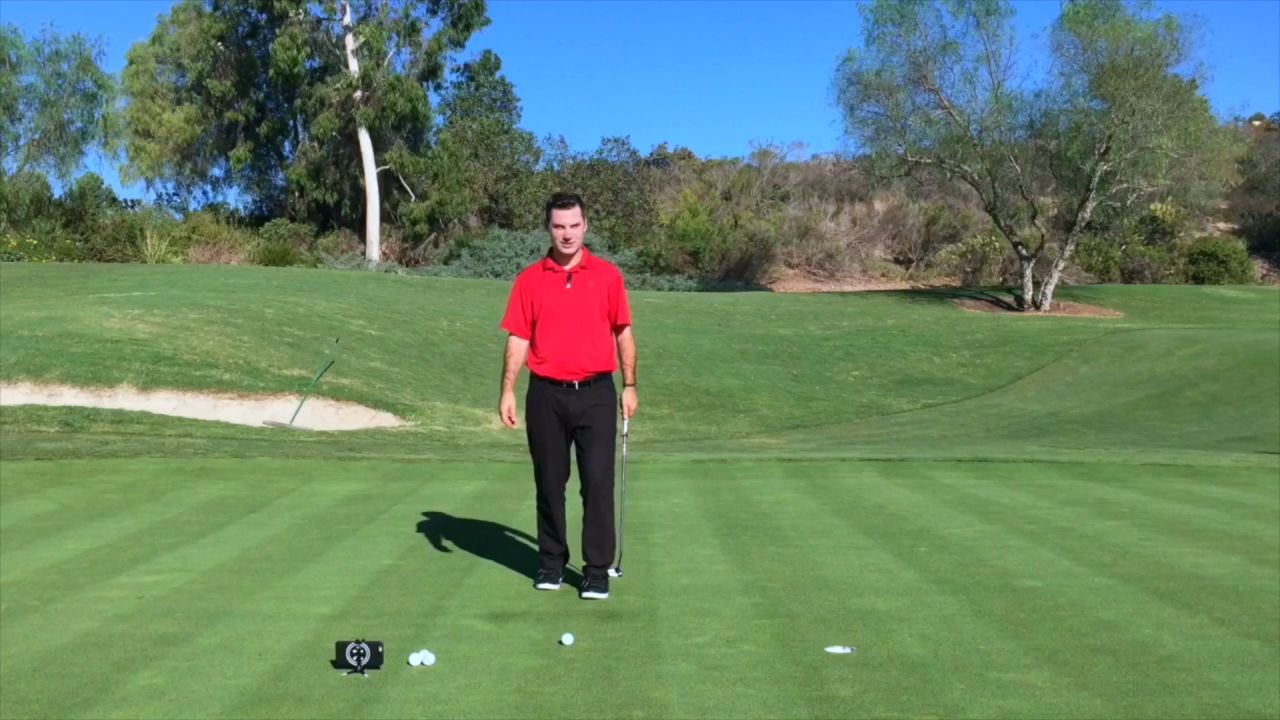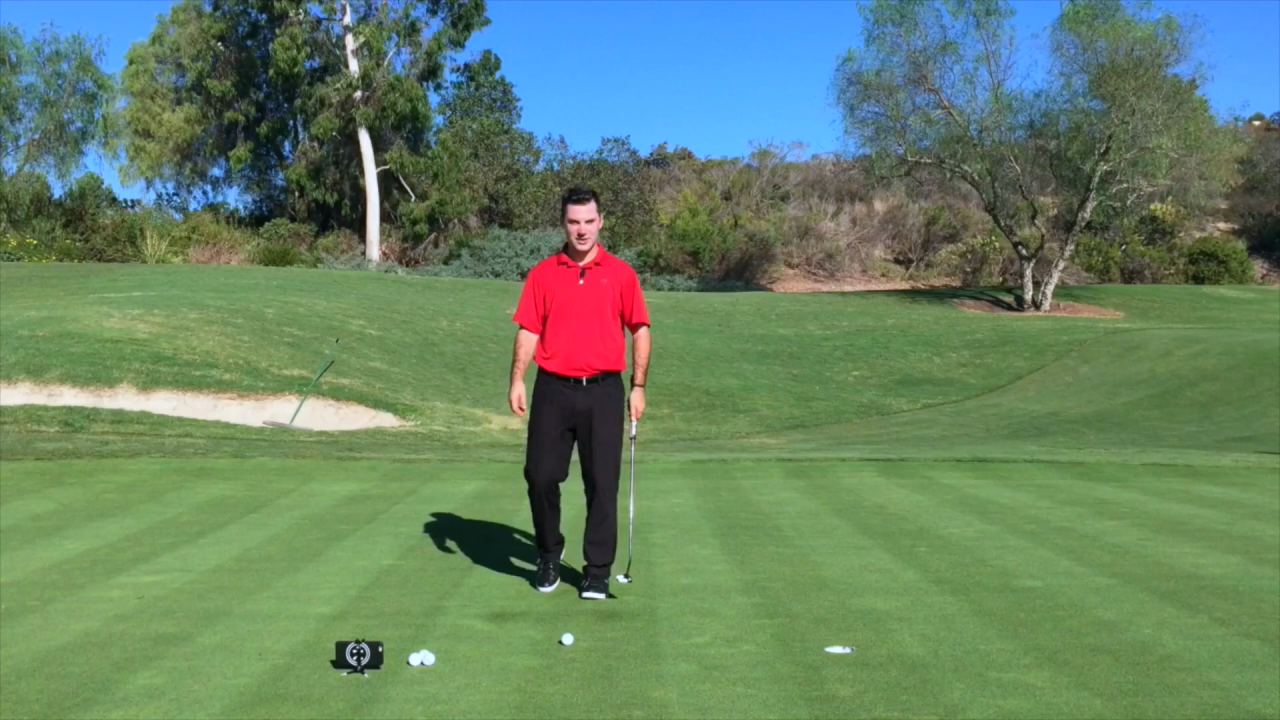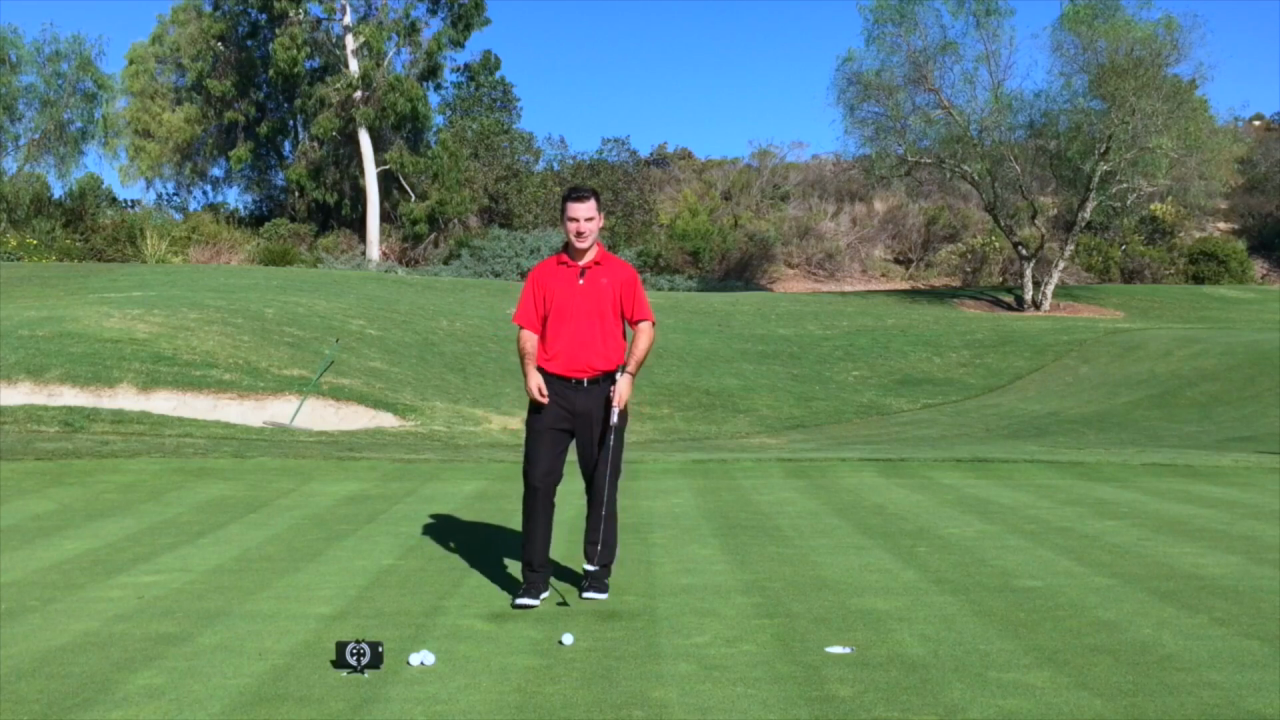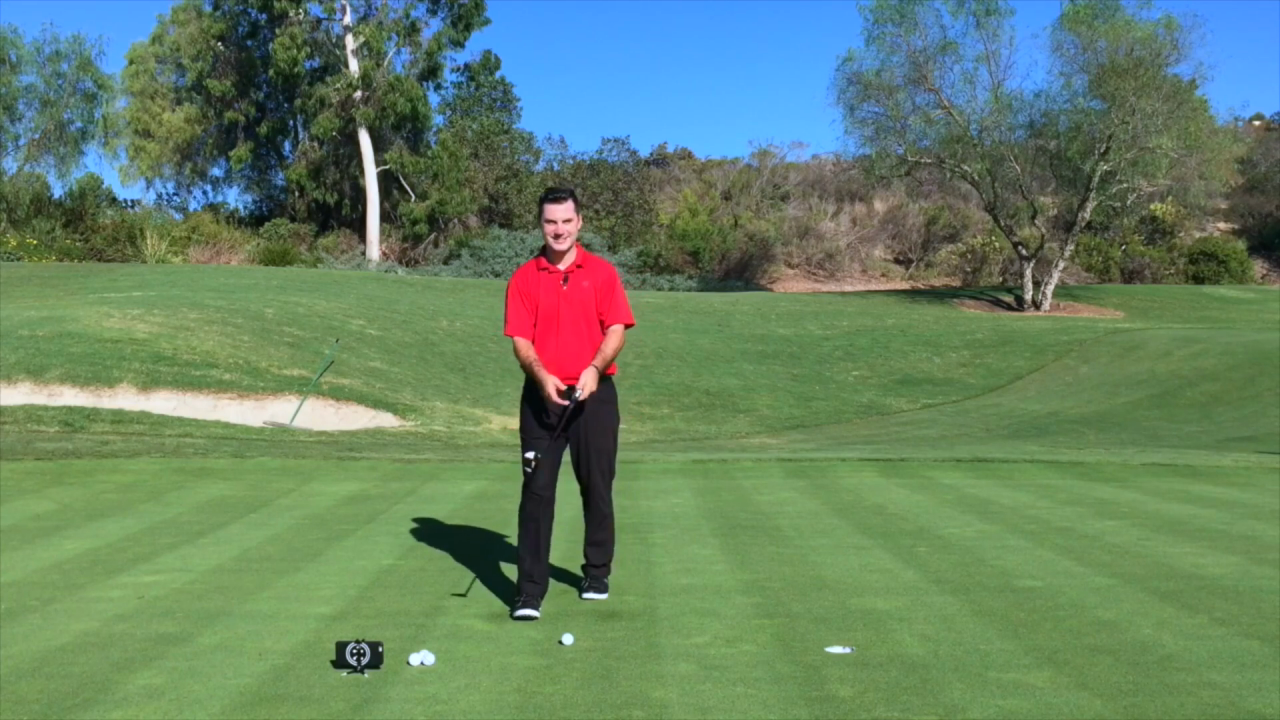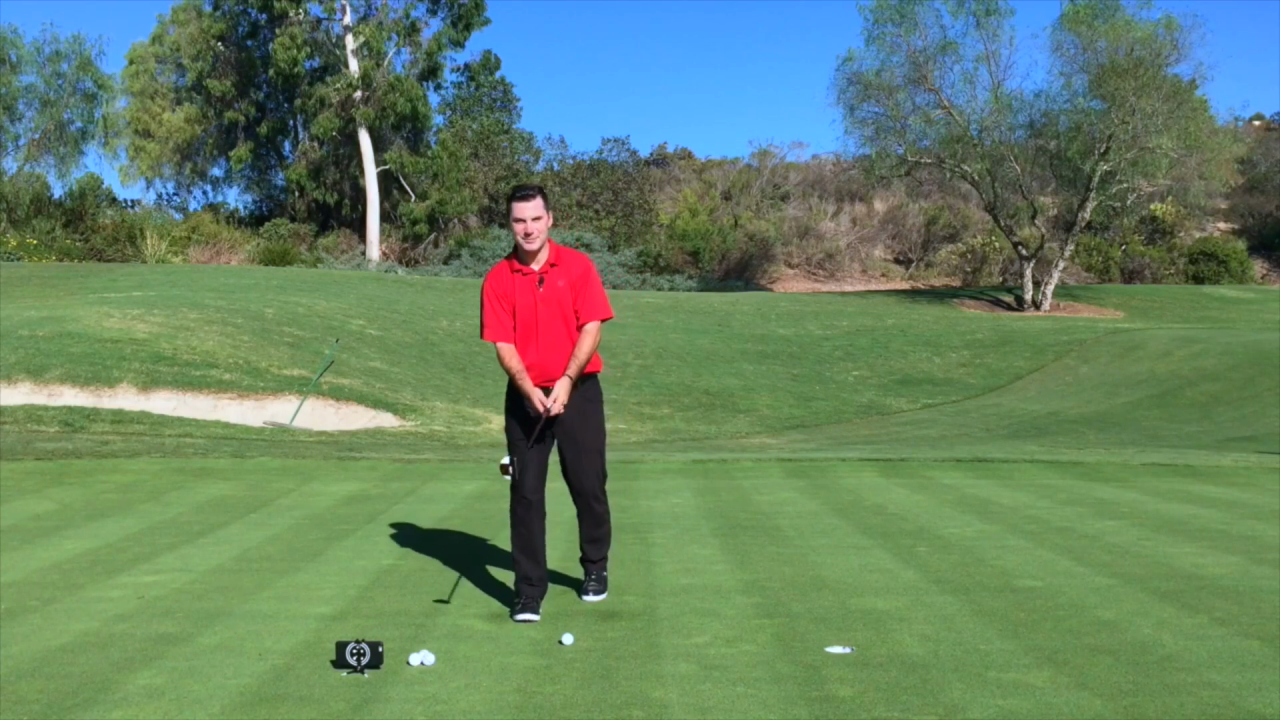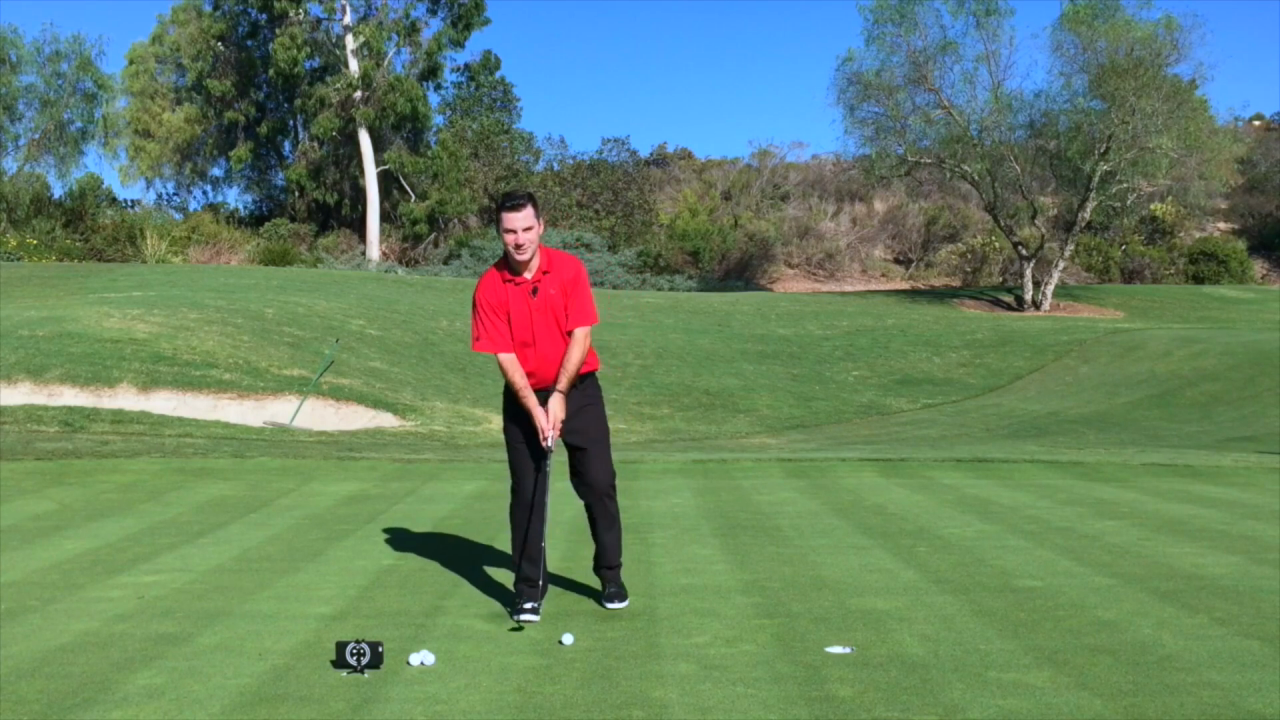
dt=0.3s
person 1, frame 1
left shoulder: (607, 275)
right shoulder: (529, 279)
left elbow: (623, 331)
right elbow: (518, 338)
left wrist: (629, 384)
right wrist: (507, 390)
left hip: (596, 393)
right hip: (547, 395)
left knee: (598, 483)
right knee: (549, 483)
left ankle: (598, 569)
right ankle: (552, 560)
person 1, frame 2
left shoulder: (622, 274)
right shoulder: (542, 273)
left elbow: (640, 330)
right elbow: (528, 331)
left wrist: (638, 386)
right wrist: (517, 379)
left hip: (603, 391)
right hip: (553, 389)
left knee: (602, 484)
right knee: (540, 476)
left ankle: (597, 570)
right ankle: (549, 550)
person 1, frame 3
left shoulder: (622, 272)
right shoulder: (542, 273)
left elbow: (644, 326)
right elbow: (528, 330)
left wrist: (627, 373)
right wrist: (530, 370)
left hip: (603, 392)
right hip: (553, 391)
left knee: (601, 484)
right knee: (538, 480)
left ankle: (597, 569)
right ankle: (535, 574)
person 1, frame 4
left shoulder: (604, 272)
right shoulder: (523, 278)
left elbow: (617, 330)
right elbow: (520, 340)
left wrist: (594, 369)
right wrist: (543, 378)
left hip: (594, 395)
right hip: (541, 396)
left knee: (596, 488)
right knee: (537, 490)
left ankle: (597, 570)
right ankle: (530, 588)
person 1, frame 5
left shoulder: (579, 266)
right shoulder: (497, 279)
left elbow: (592, 327)
right elbow: (503, 345)
left wrist: (567, 380)
right wrist: (530, 391)
left hip: (578, 391)
right hip: (525, 397)
left knee: (588, 486)
right knee: (526, 493)
left ankle: (595, 565)
right ankle: (529, 589)
person 1, frame 6
left shoulder: (570, 269)
right shoulder: (488, 288)
left elbow: (581, 335)
right elbow: (504, 355)
left wrist: (560, 395)
right wrist: (534, 409)
left hip: (578, 389)
right hip: (523, 397)
left knee: (598, 483)
right knee: (527, 493)
left ankle: (610, 573)
right ankle: (528, 588)
